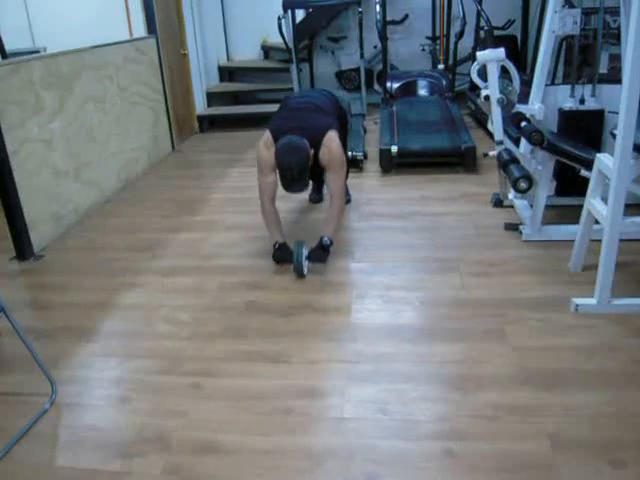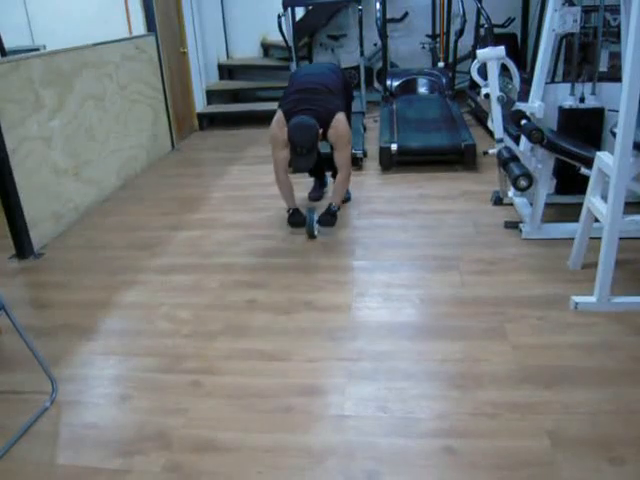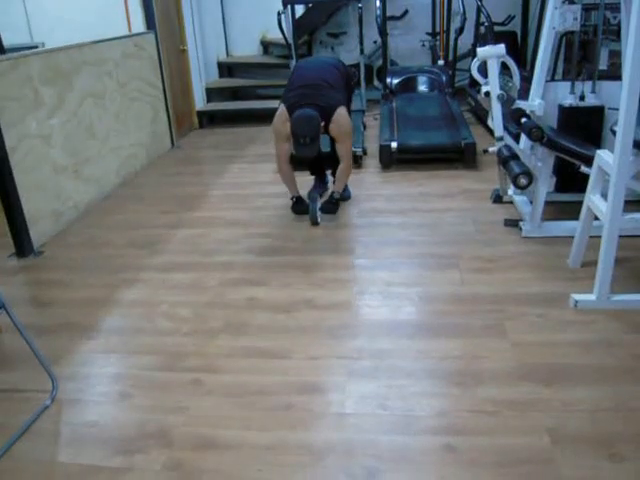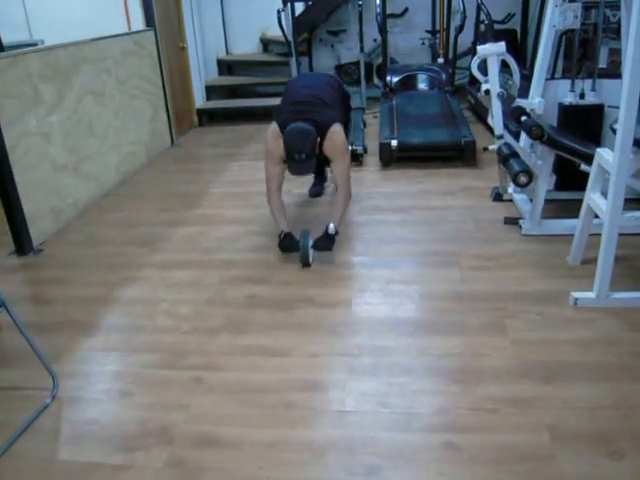
dt=0.4s
person 1, frame 1
left shoulder: (330, 146)
right shoulder: (267, 147)
left elbow: (337, 199)
right elbow: (267, 201)
left wrist: (325, 243)
right wrist: (279, 244)
left hip: (331, 103)
left knee: (340, 167)
left ankle: (341, 183)
right ankle: (317, 182)
person 1, frame 2
left shoulder: (337, 125)
right shoulder: (279, 126)
left elbow: (344, 171)
right elbow: (281, 172)
left wrist: (333, 209)
right wrist: (292, 209)
left knee: (342, 145)
right ankle: (319, 179)
person 1, frame 3
left shoulder: (339, 119)
right shoulder: (282, 119)
left elbow: (346, 161)
right elbow: (283, 162)
left wrist: (334, 197)
right wrist: (296, 198)
left knee: (339, 139)
right knee: (307, 148)
left ankle: (338, 180)
right ankle: (320, 178)
person 1, frame 4
left shoulder: (334, 136)
right shoulder: (275, 137)
left elbow: (343, 188)
right elbow: (273, 190)
left wrist: (330, 231)
right wrist: (284, 233)
left hip: (333, 86)
left knee: (341, 158)
right knee: (315, 166)
right ankle: (319, 174)
